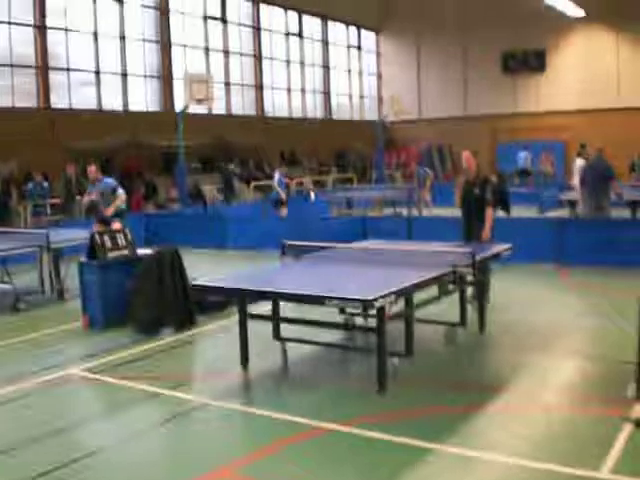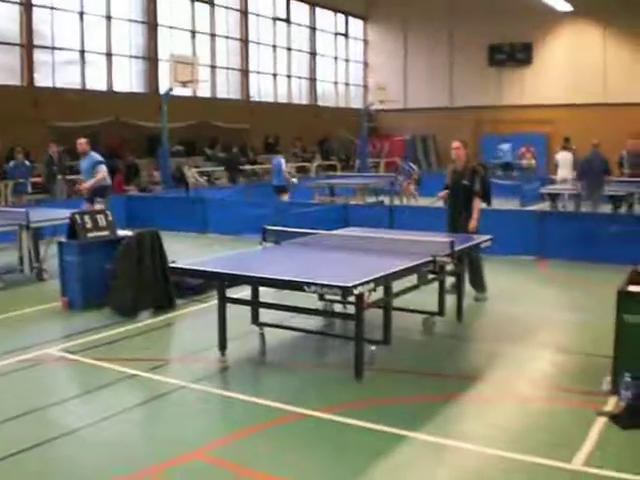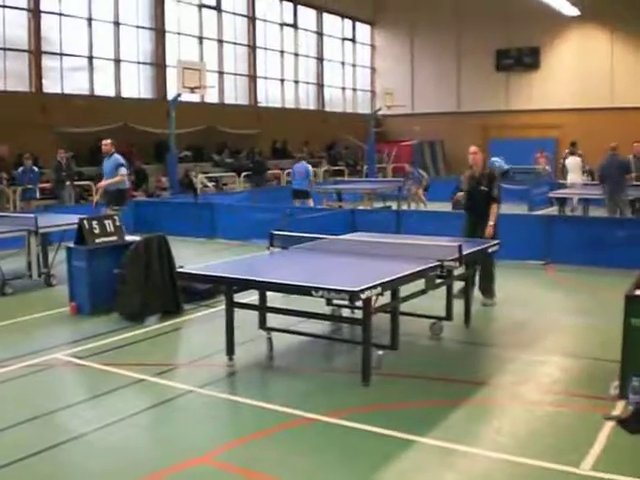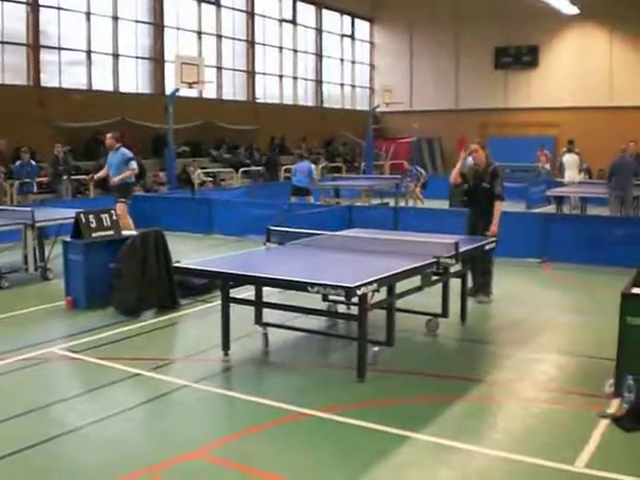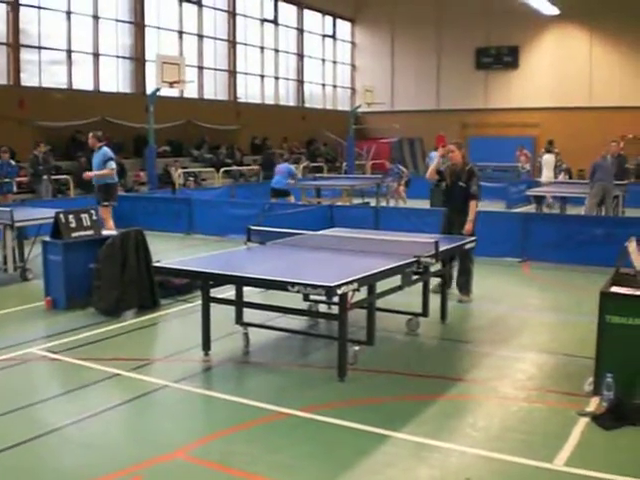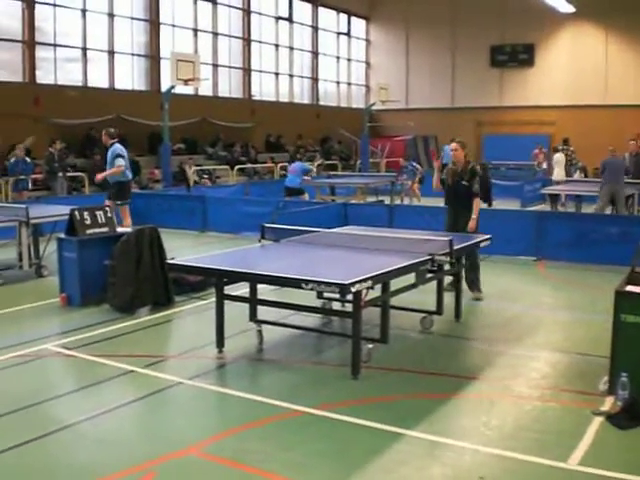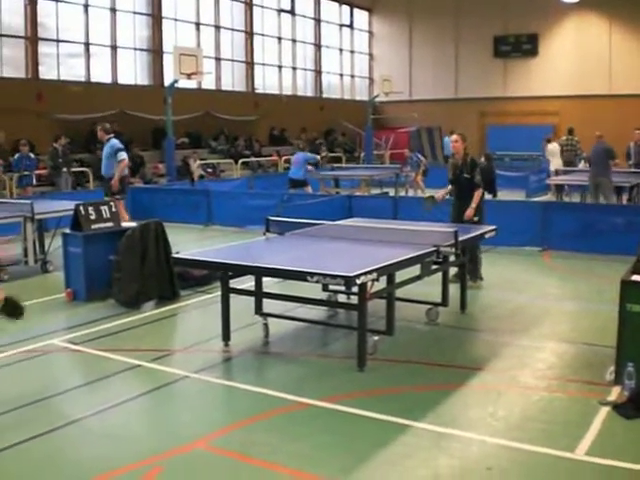
dt=0.4s
person 1, frame 1
left shoulder: (485, 181)
right shoulder: (463, 180)
left elbow: (489, 205)
left wrist: (487, 228)
right wrist: (459, 192)
left hip: (481, 226)
right hip: (468, 226)
left knee: (481, 260)
left ankle: (482, 300)
right ankle: (477, 294)
person 1, frame 2
left shoulder: (473, 170)
right shoulder: (451, 170)
left elbow: (477, 196)
left wrist: (474, 218)
right wrist: (443, 194)
left hip: (467, 216)
right hip: (452, 215)
left knee: (471, 252)
left ankle: (480, 288)
person 1, frame 3
left shoulder: (491, 176)
right shoulder: (466, 176)
left elbow: (495, 202)
left wrist: (491, 224)
right wrist: (460, 197)
left hip: (485, 222)
right hip: (471, 220)
left knee: (486, 258)
left ankle: (488, 294)
person 1, frame 4
left shoulder: (493, 172)
right shoulder: (471, 170)
left elbow: (498, 199)
right elbow: (453, 181)
left wrist: (495, 222)
right wrist: (461, 160)
left hip: (487, 218)
right hip: (473, 216)
left knee: (484, 255)
left ankle: (485, 291)
right ankle: (476, 287)
person 1, frame 5
left shoulder: (470, 171)
right shoulder: (448, 170)
left elbow: (474, 198)
right elbow: (430, 176)
left wrist: (470, 221)
right wrist: (439, 158)
left hip: (463, 217)
right hip: (449, 214)
left knee: (464, 254)
left ankle: (465, 291)
right ankle: (445, 283)
person 1, frame 6
left shoulder: (472, 170)
right shoulder: (449, 170)
left elbow: (476, 196)
right elbow: (437, 188)
left wrist: (474, 218)
right wrist: (437, 170)
left hip: (467, 215)
right hip: (452, 213)
left knee: (470, 252)
left ankle: (475, 288)
person 1, frame 7
left shoulder: (472, 162)
right shoulder: (452, 163)
left elbow: (479, 188)
left wrist: (472, 207)
right wrist: (443, 193)
left hip: (472, 206)
right hip: (458, 204)
left knee: (472, 243)
left ankle: (475, 277)
